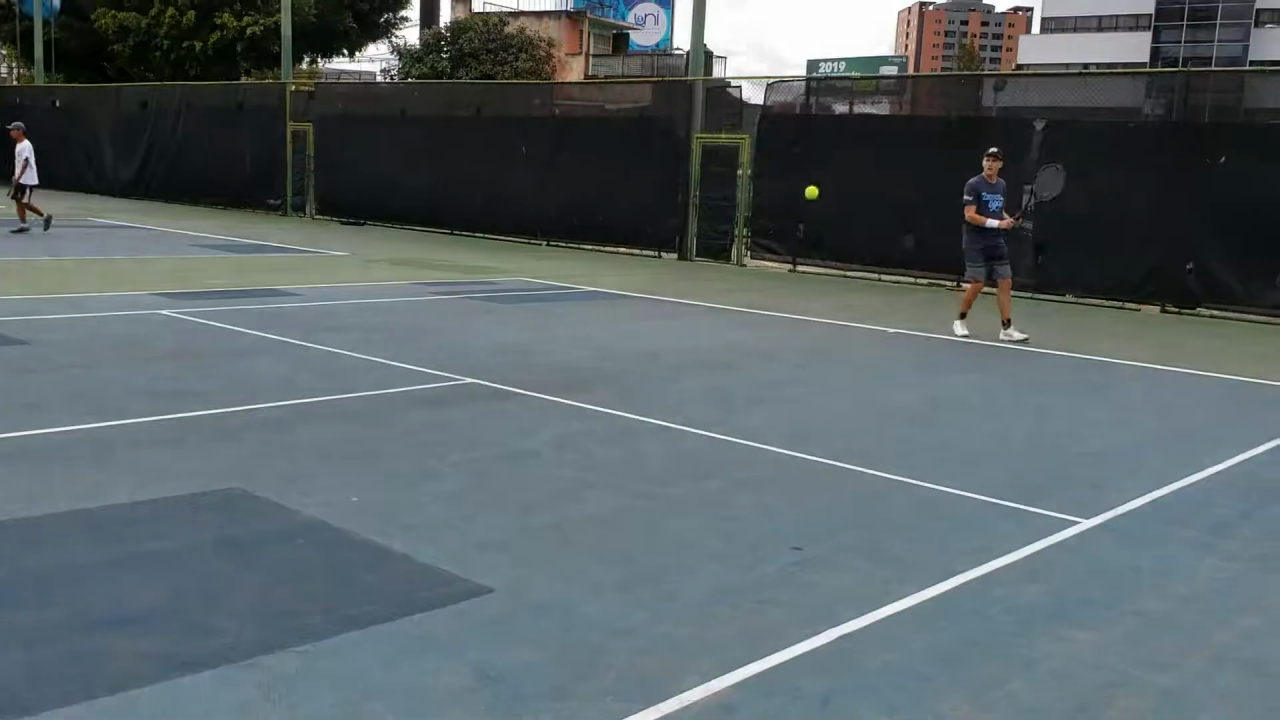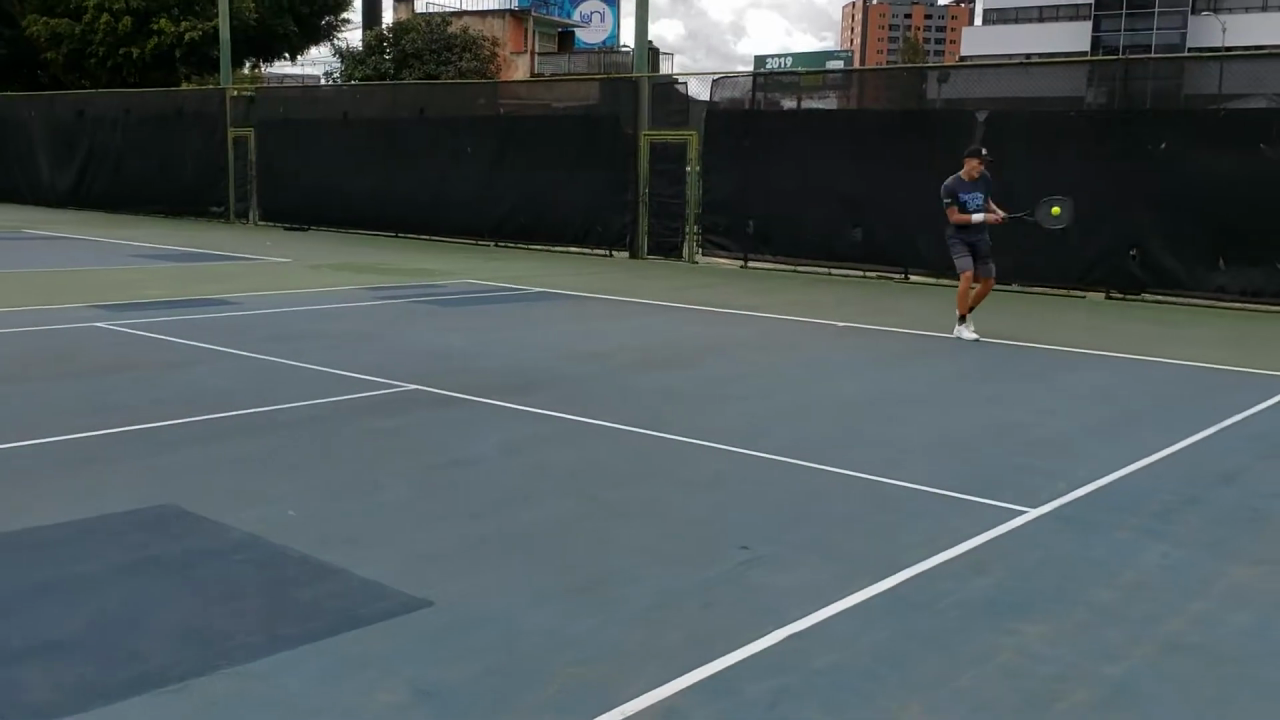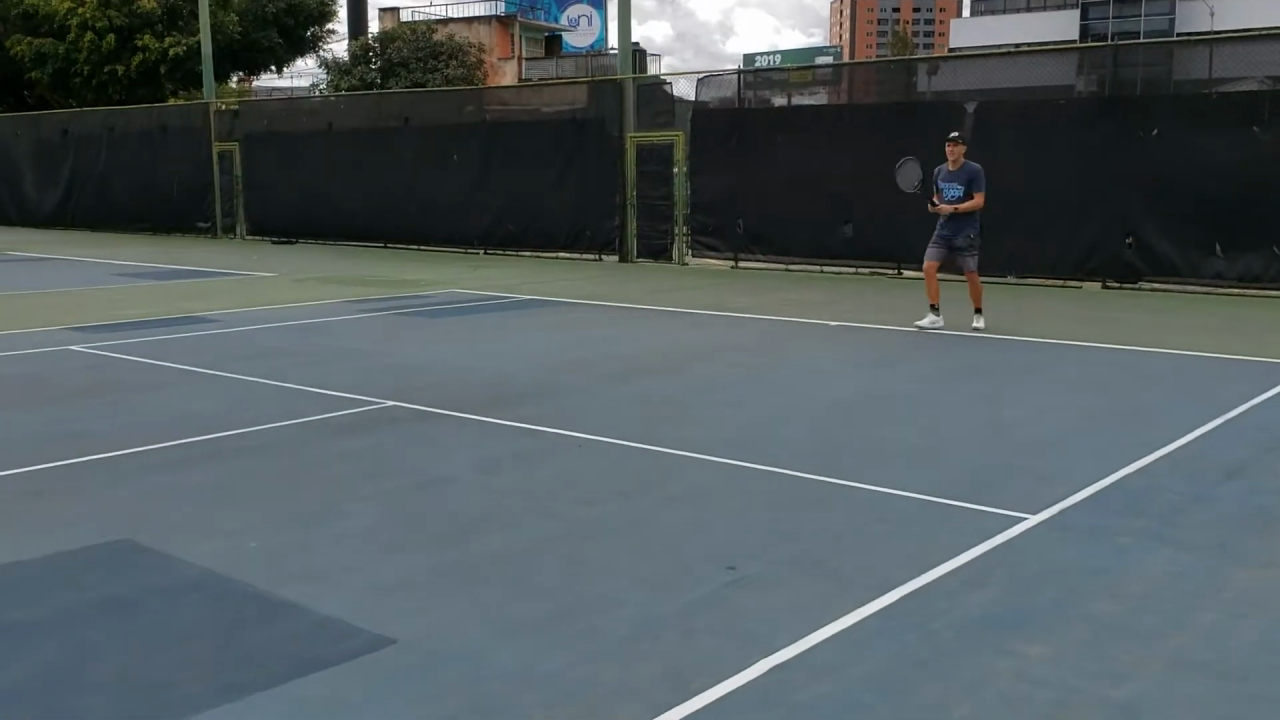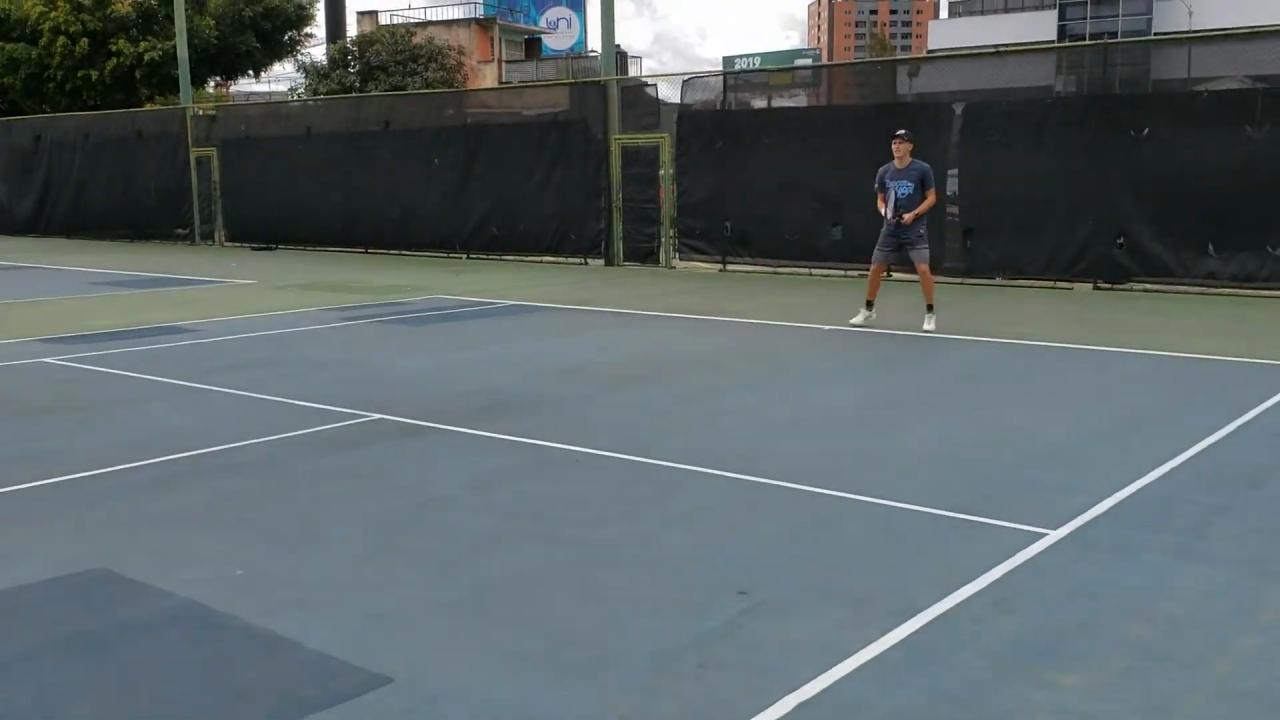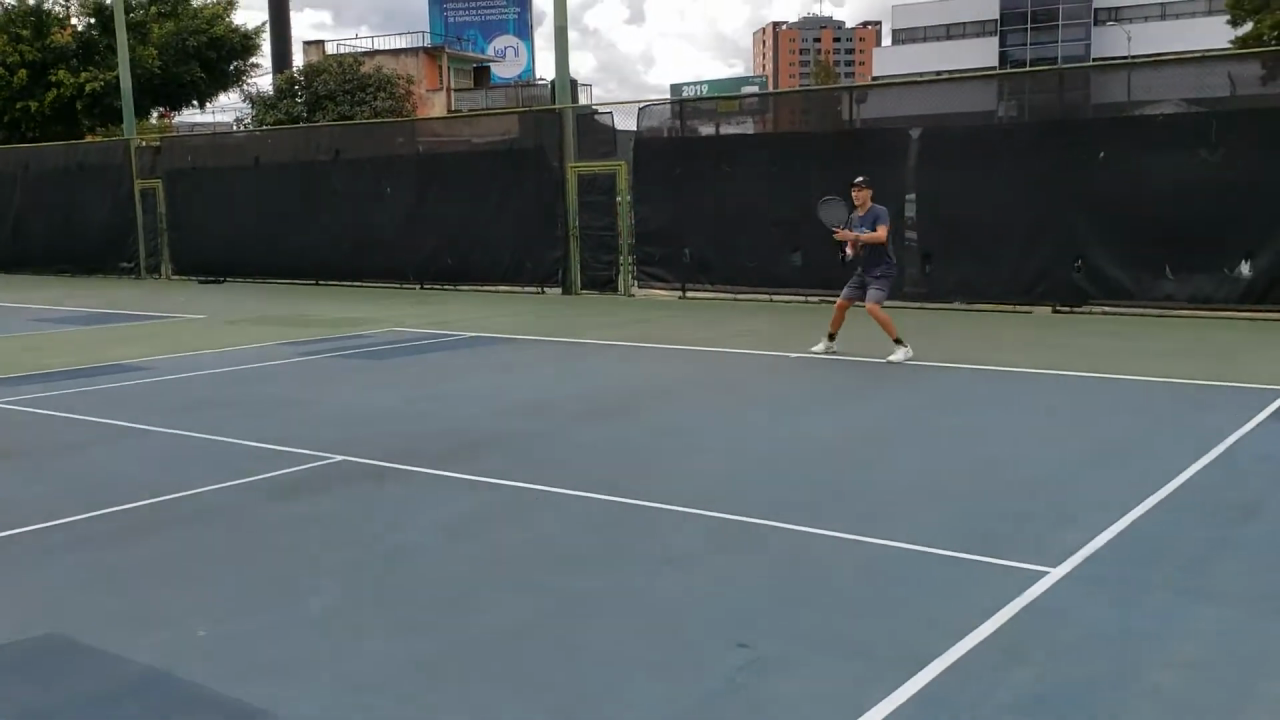
dt=0.7s
person 1, frame 1
left shoulder: (1002, 185)
right shoulder: (974, 185)
right elbow: (970, 216)
left wrist: (1008, 219)
right wrist: (995, 223)
left hip: (997, 243)
right hip: (976, 243)
left knee: (1005, 284)
right knee: (977, 285)
left ankle: (1007, 329)
right ankle: (960, 320)
person 1, frame 2
left shoulder: (985, 178)
right shoulder: (950, 186)
right elbow: (954, 218)
left wrist: (996, 211)
right wrist: (983, 217)
left hip: (980, 238)
right hip: (959, 239)
left knee: (988, 282)
right knee: (967, 277)
left ankle: (965, 311)
right ankle: (961, 325)
person 1, frame 3
left shoulder: (974, 171)
right shoulder: (939, 172)
left elbow: (980, 201)
left wrist: (953, 209)
right wrist: (935, 206)
left hip: (966, 232)
right hip: (943, 231)
left knee: (971, 275)
right knee: (928, 268)
left ankle: (978, 315)
right ankle: (935, 316)
person 1, frame 4
left shoulder: (923, 169)
right shoulder: (884, 172)
left elbow: (931, 198)
left wrist: (914, 214)
right wrist: (885, 212)
left hip: (915, 229)
right hip: (891, 230)
left knee: (923, 270)
right knee: (876, 270)
left ankle: (930, 314)
right ankle: (868, 311)
person 1, frame 5
left shoulder: (880, 212)
right shoulder: (853, 218)
left elbow: (882, 236)
left wrist: (852, 236)
right wrist: (848, 253)
left hip: (883, 271)
right hip: (863, 271)
left knee: (872, 308)
right knee: (841, 304)
left ankle: (902, 348)
right ankle: (829, 342)
